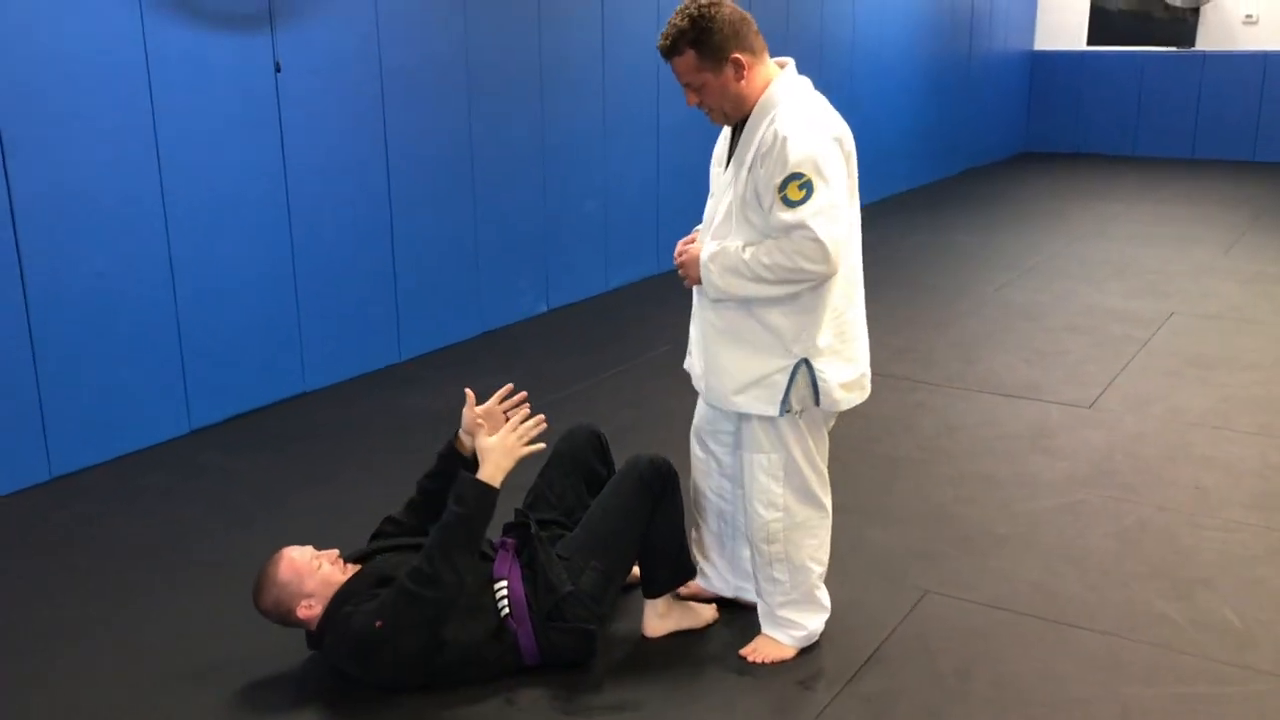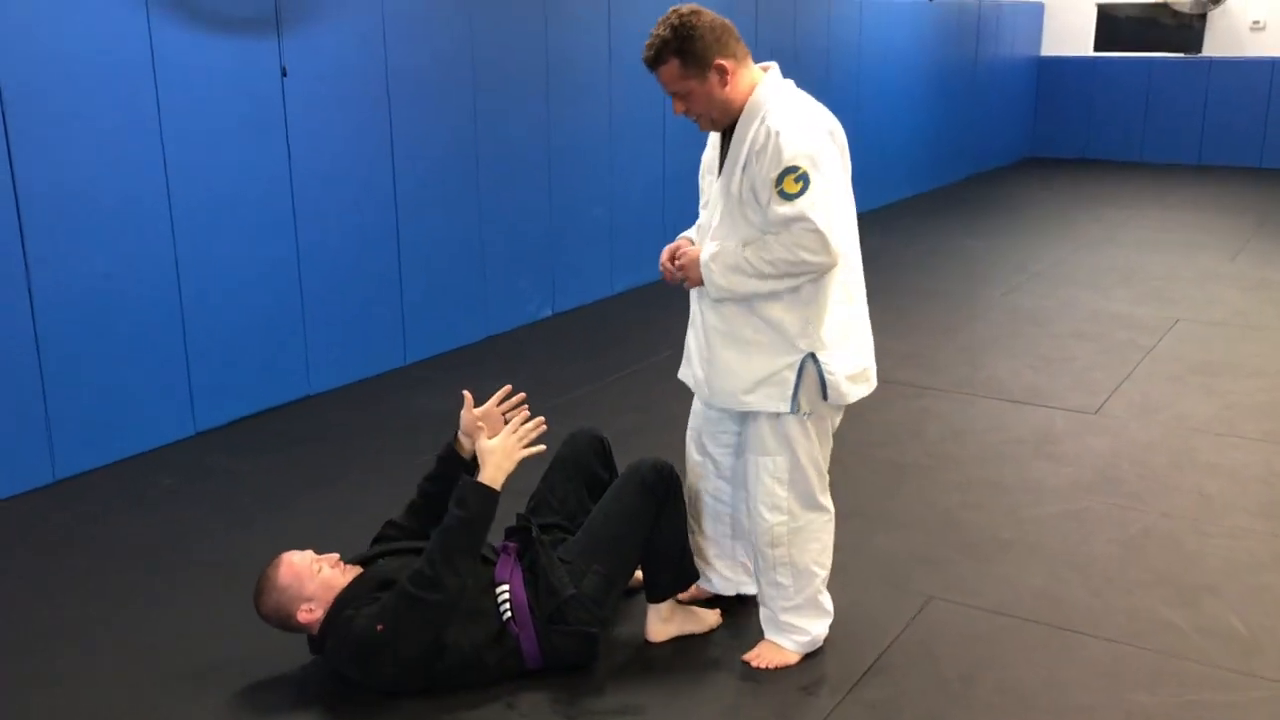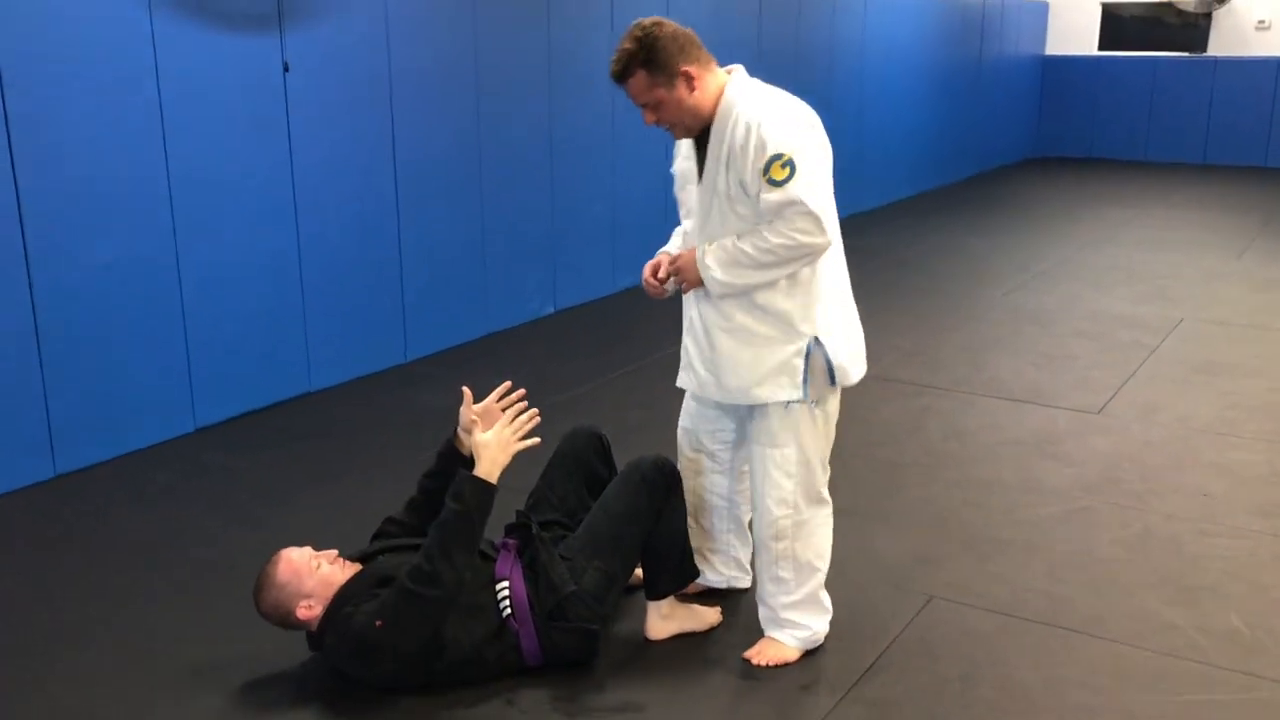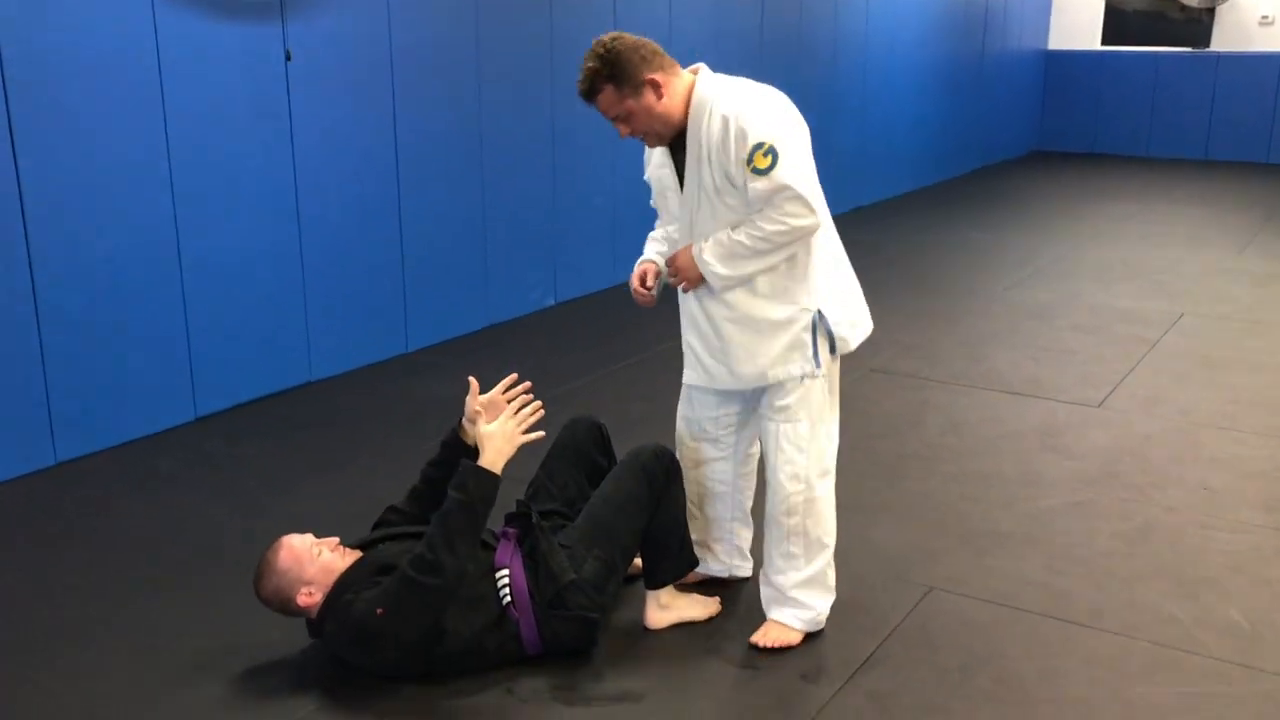
dt=0.2s
person 1, frame 1
left shoulder: (802, 133)
right shoulder: (748, 117)
left elbow: (812, 253)
left wrist: (713, 266)
right wrist: (708, 238)
left hip: (788, 354)
right hip: (740, 343)
left knee: (780, 495)
right knee: (716, 462)
left ankle: (792, 620)
right ankle: (729, 579)
person 1, frame 2
left shoulder: (793, 130)
right shoulder: (733, 124)
left elbow: (812, 244)
left wrist: (713, 266)
right wrist: (693, 242)
left hip: (791, 354)
right hip: (735, 344)
left knee: (784, 498)
right knee: (712, 464)
left ankle: (795, 627)
right ankle: (724, 577)
person 1, frame 3
left shoulder: (772, 123)
right shoulder: (695, 132)
left elbow: (805, 228)
left wrist: (709, 264)
right wrist: (675, 253)
left hip: (788, 343)
right hip: (722, 339)
left knee: (786, 490)
right knee: (704, 459)
left ankle: (795, 623)
right ankle: (721, 571)
person 1, frame 4
left shoulder: (748, 114)
right shoulder: (662, 140)
left elbow: (795, 209)
left wrist: (707, 260)
right wrist: (656, 258)
left hip: (790, 322)
right hip: (717, 326)
left knee: (795, 469)
right knee: (705, 446)
left ankle: (798, 605)
right ankle: (719, 560)
person 2, frame 1
left shoulder: (354, 582)
right shoulder: (364, 636)
left elbow: (417, 517)
right elbow: (438, 575)
left wrist: (465, 443)
right wrist: (490, 472)
left hip: (517, 560)
right hip: (552, 610)
left knee: (584, 441)
right knee: (650, 474)
left ankle: (622, 560)
right ankle: (661, 607)
person 2, frame 2
left shoulder: (356, 582)
right shoulder: (364, 640)
left elbow: (418, 521)
right elbow: (439, 579)
left wrist: (466, 446)
right wrist: (490, 476)
left hip: (520, 565)
right hip: (553, 614)
left knee: (587, 445)
right knee: (653, 478)
left ankle: (623, 565)
right ankle: (664, 612)
person 2, frame 3
left shoulder: (357, 577)
right shoulder: (364, 636)
left elbow: (416, 519)
right elbow: (438, 575)
left wrist: (465, 443)
right wrist: (485, 470)
left hip: (520, 561)
right hip: (554, 610)
left knee: (586, 443)
right knee: (653, 475)
left ankle: (624, 561)
right ankle: (664, 610)
person 2, frame 4
left shoulder: (356, 570)
right shoulder: (365, 624)
left elbow: (420, 507)
right elbow: (439, 566)
left wrist: (469, 432)
right wrist: (488, 461)
left hip: (520, 549)
right hip: (554, 596)
left knee: (584, 432)
right knee: (653, 463)
left ankle: (624, 551)
right ankle: (662, 599)
